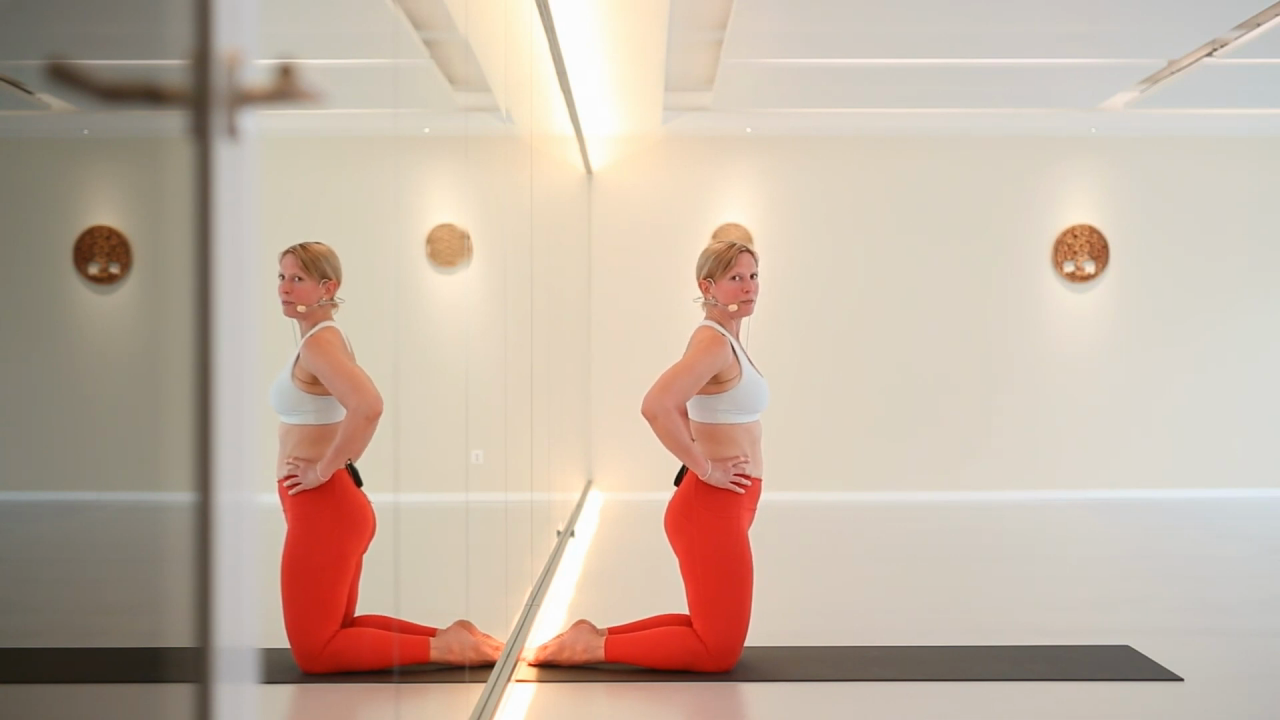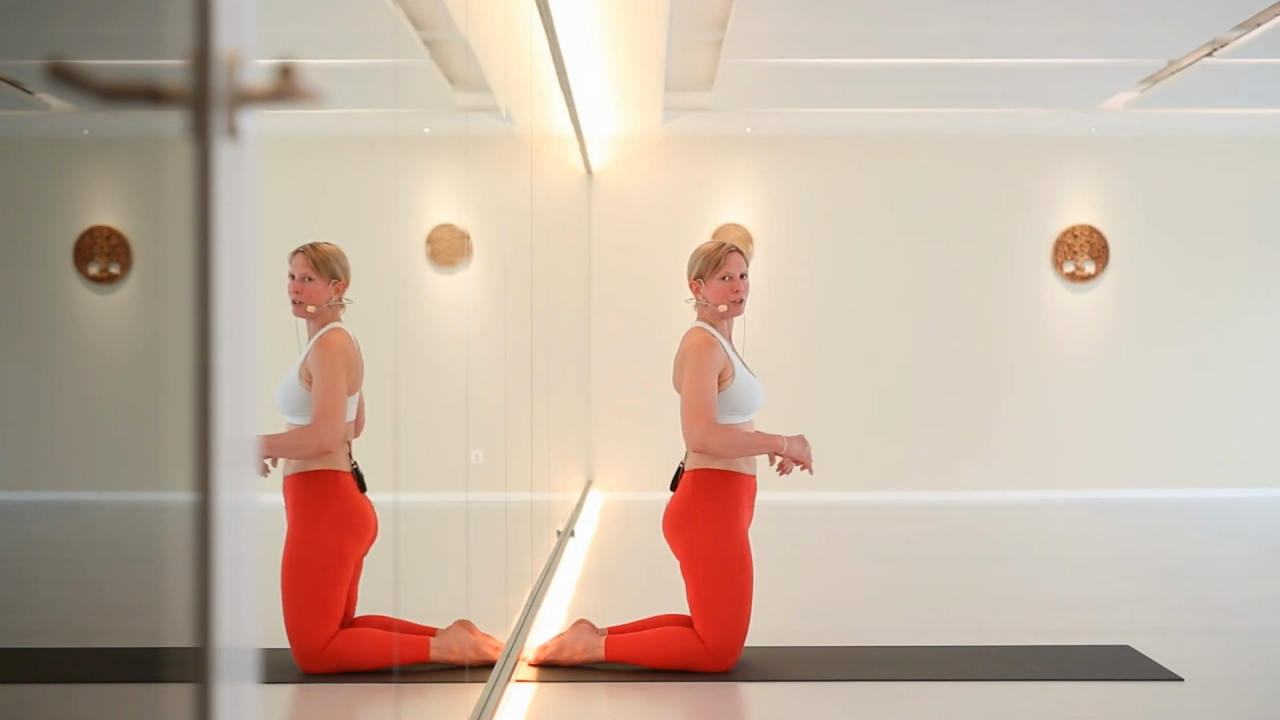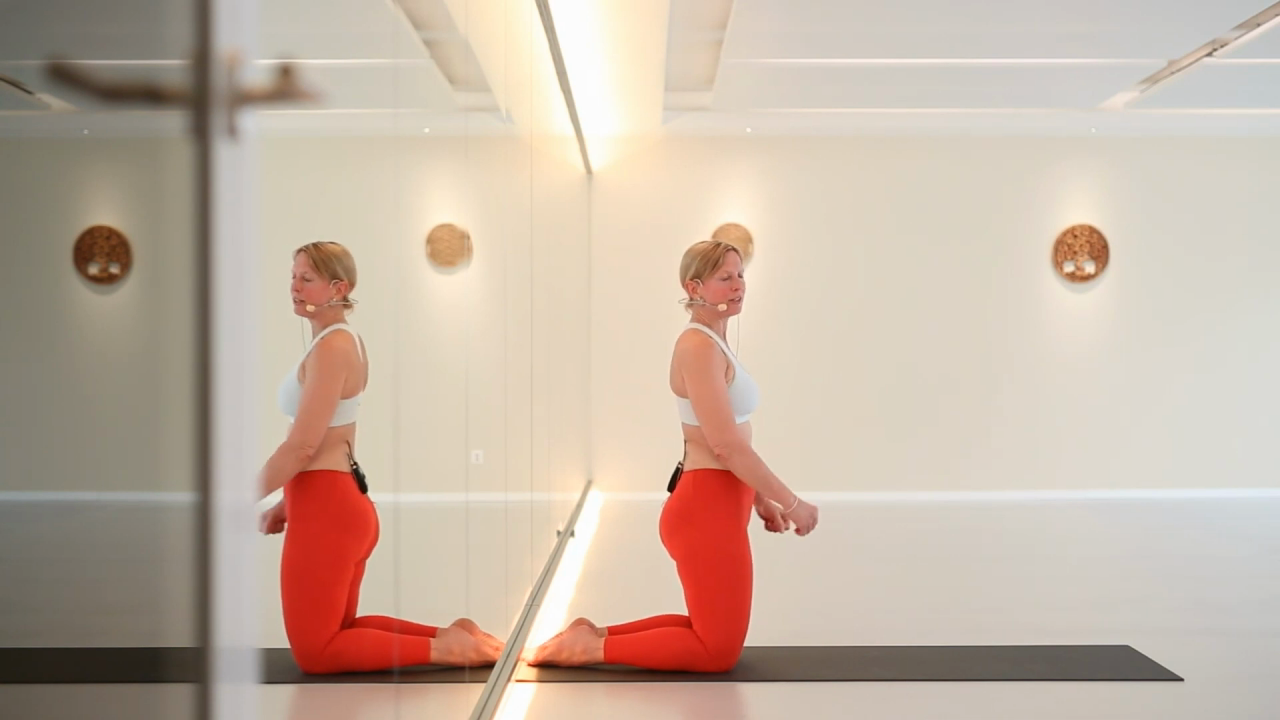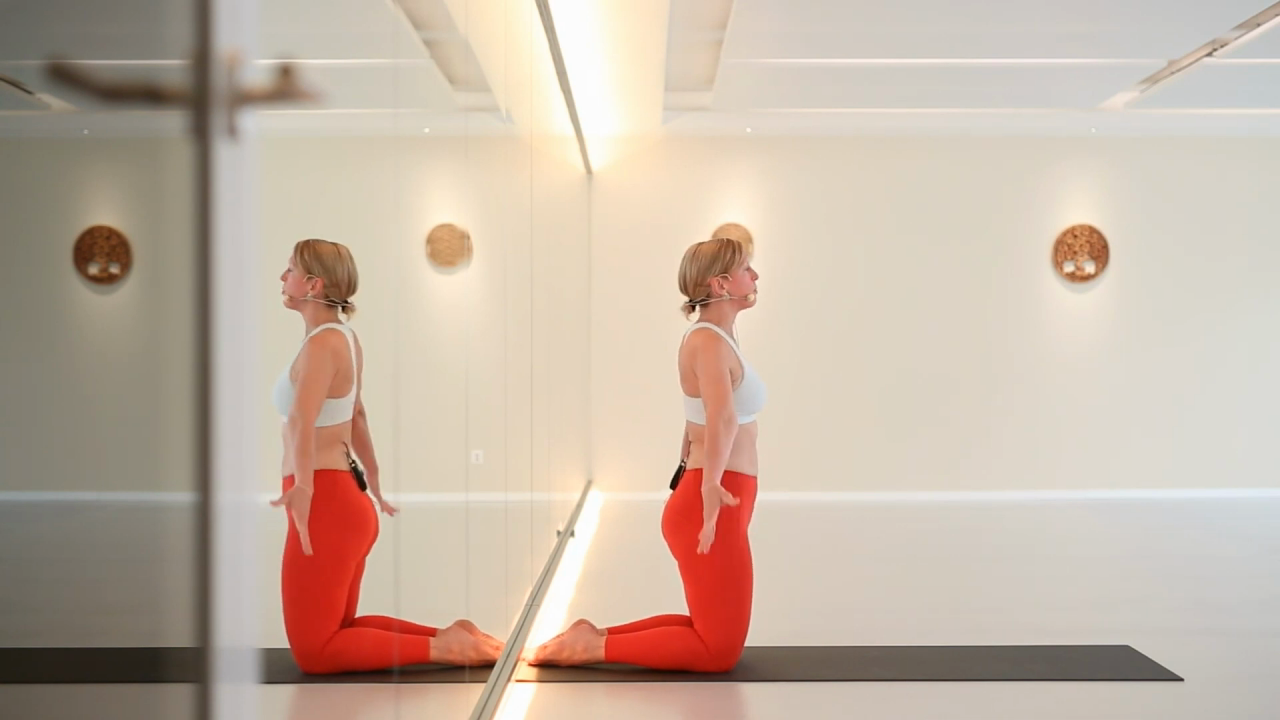
dt=0.5s
person 1, frame 1
left shoulder: (724, 341)
right shoulder: (714, 343)
left elbow: (680, 410)
right elbow: (656, 406)
right wrist: (704, 468)
left hip: (719, 509)
right hip: (713, 510)
left knee: (711, 632)
right knee: (718, 651)
left ankle: (597, 635)
right ankle: (593, 649)
person 1, frame 2
left shoulder: (715, 342)
right shoulder: (702, 344)
right elbow: (702, 436)
left wrist: (776, 446)
right wrist: (781, 444)
left hip: (715, 505)
right hip: (710, 509)
left knee: (713, 634)
right knee: (719, 651)
left ankle: (595, 634)
right ankle: (594, 647)
person 1, frame 3
left shoulder: (709, 344)
right shoulder: (699, 347)
right elbow: (726, 445)
left wrist: (763, 500)
right wrist: (791, 503)
left hip: (710, 508)
right hip: (708, 512)
left knee: (713, 633)
right knee: (719, 651)
left ankle: (595, 634)
right ankle: (594, 649)
person 1, frame 4
left shoulder: (711, 338)
right shoulder: (710, 343)
right elbow: (722, 412)
right wrist: (712, 487)
left hip: (701, 506)
right hip: (706, 508)
left knee: (713, 634)
right knee: (719, 650)
left ankle: (596, 636)
right ankle: (594, 647)
person 2, frame 1
left shoulder: (318, 343)
right shoulder: (328, 339)
left elbow: (368, 407)
right elbow: (364, 406)
left wrist: (323, 471)
left hip: (321, 508)
right hip: (335, 504)
left knee: (315, 651)
right knee: (336, 628)
left ankle: (441, 649)
right ankle: (447, 635)
person 2, frame 2
left shoulder: (328, 346)
right shoulder: (336, 341)
left elbow: (323, 437)
left wrist: (253, 443)
right wrist: (279, 448)
left hip: (323, 507)
right hip: (339, 502)
left knee: (314, 650)
right knee: (335, 628)
left ankle: (442, 648)
right ankle: (448, 636)
person 2, frame 3
left shoulder: (329, 349)
right shoulder: (345, 342)
left elbow: (303, 445)
right wrist: (287, 503)
left hip: (326, 509)
right hip: (343, 503)
left knee: (315, 651)
right knee: (336, 629)
left ankle: (443, 649)
right ankle: (447, 634)
person 2, frame 4
left shoulder: (322, 345)
right shoulder: (343, 338)
left elbow: (304, 415)
left wrist: (302, 488)
right wrist: (374, 482)
left hip: (326, 505)
right hip: (346, 500)
left knee: (314, 650)
right knee: (334, 629)
left ankle: (441, 648)
right ankle: (449, 637)
